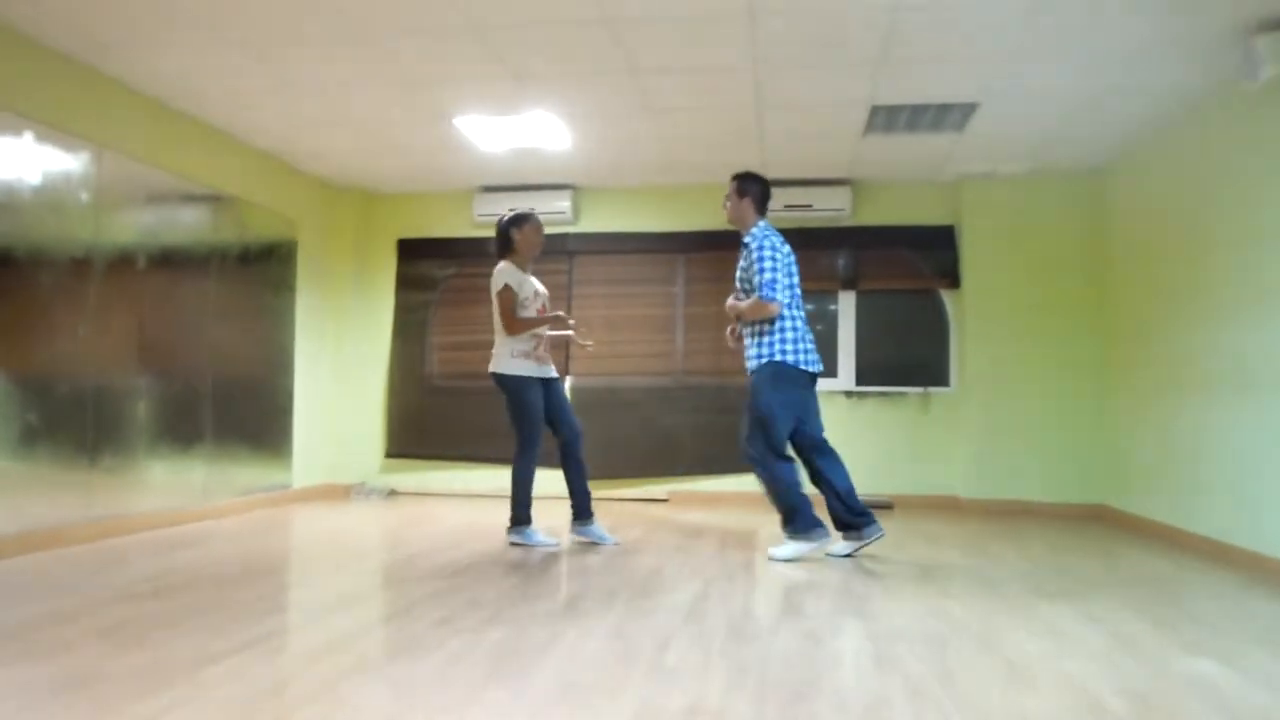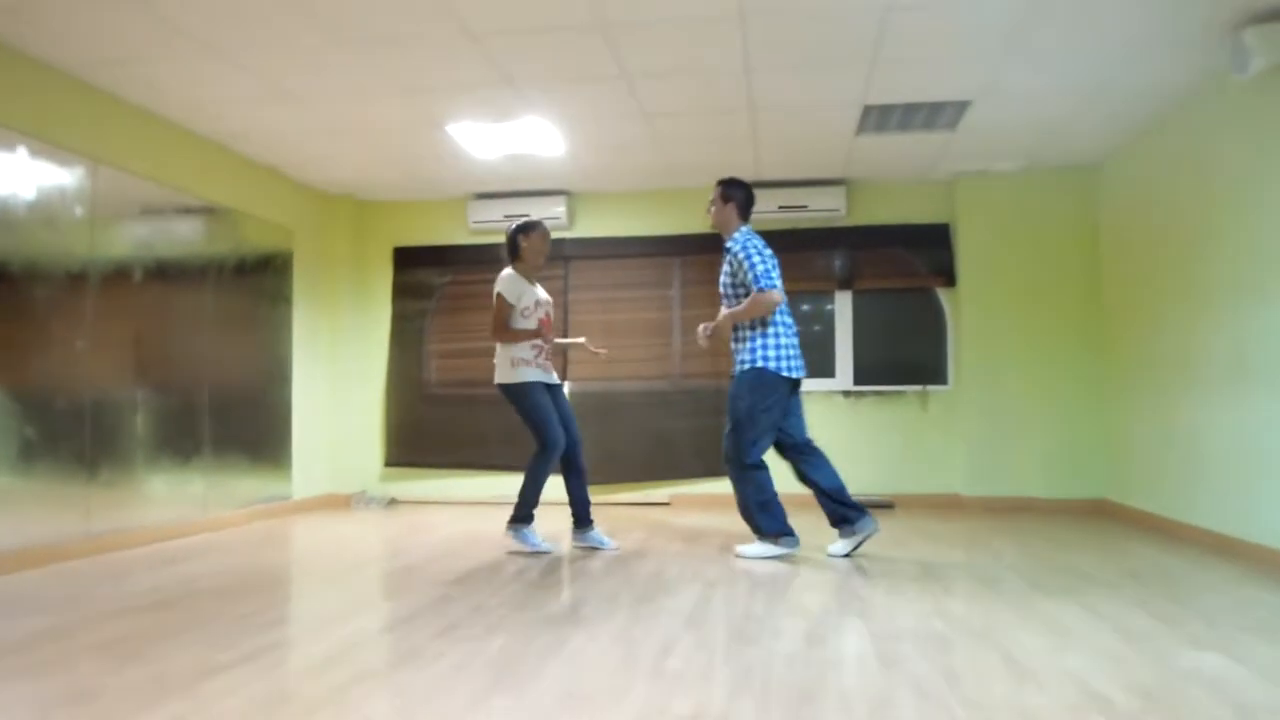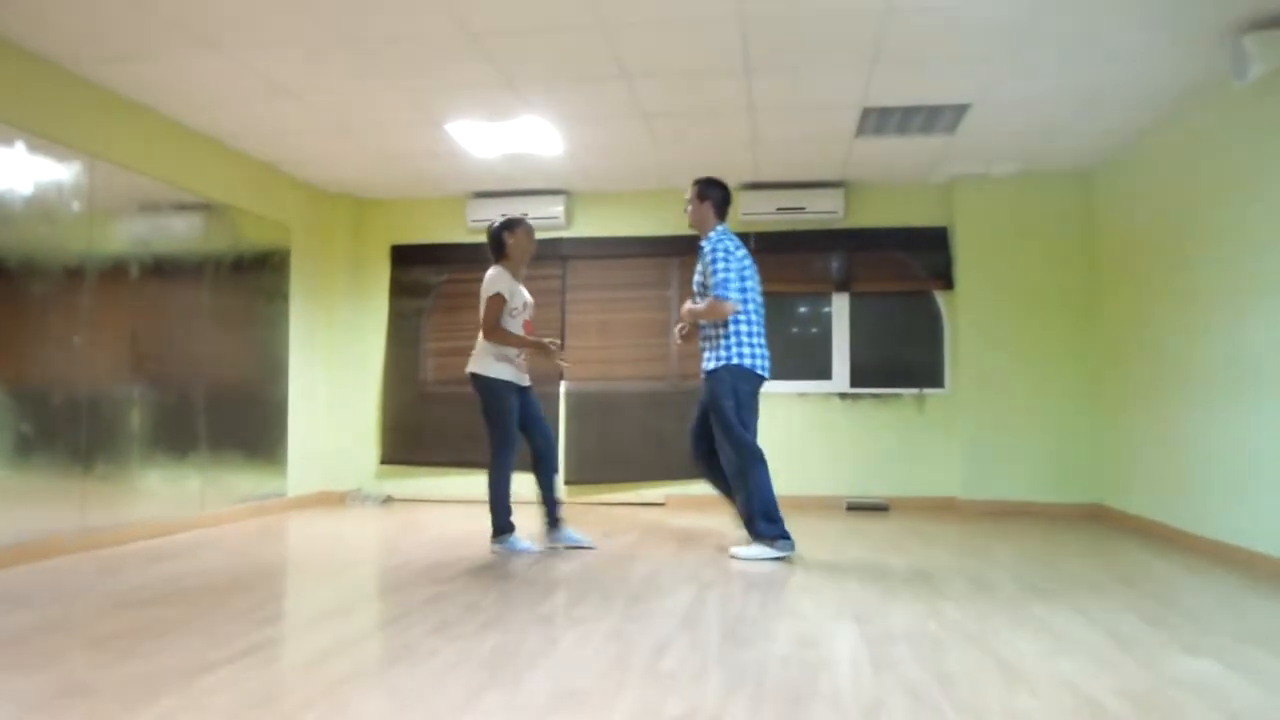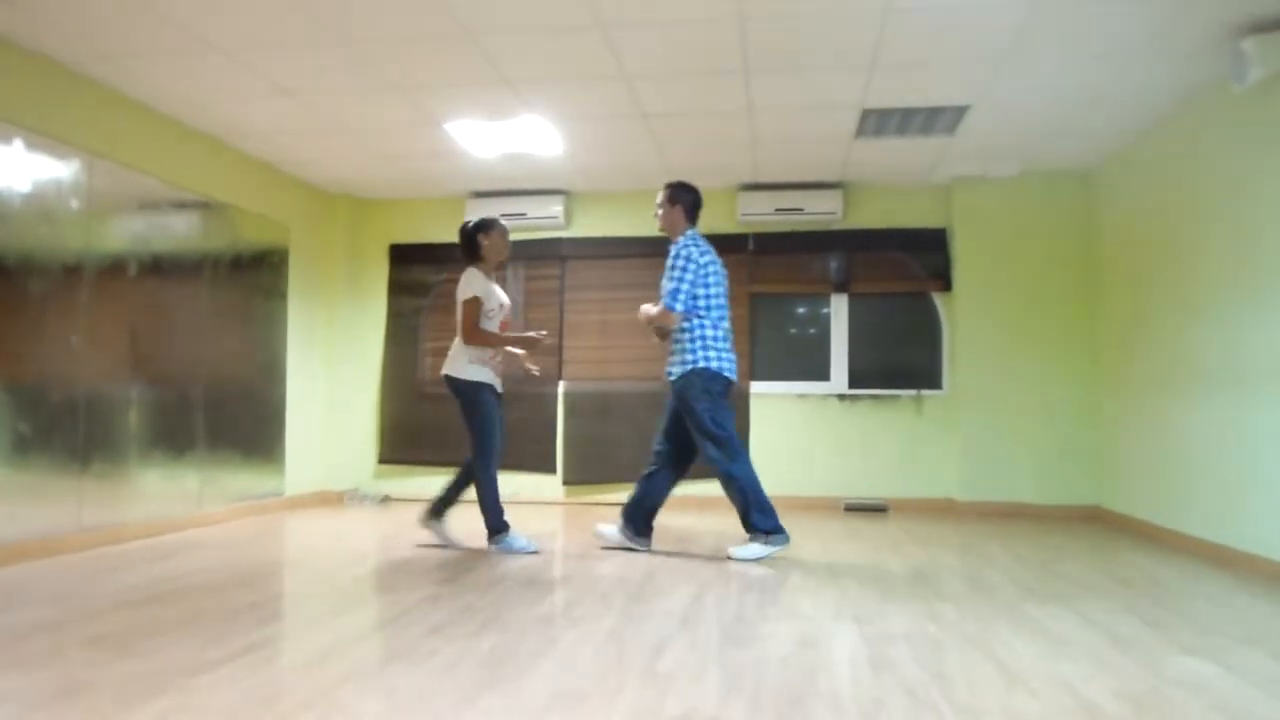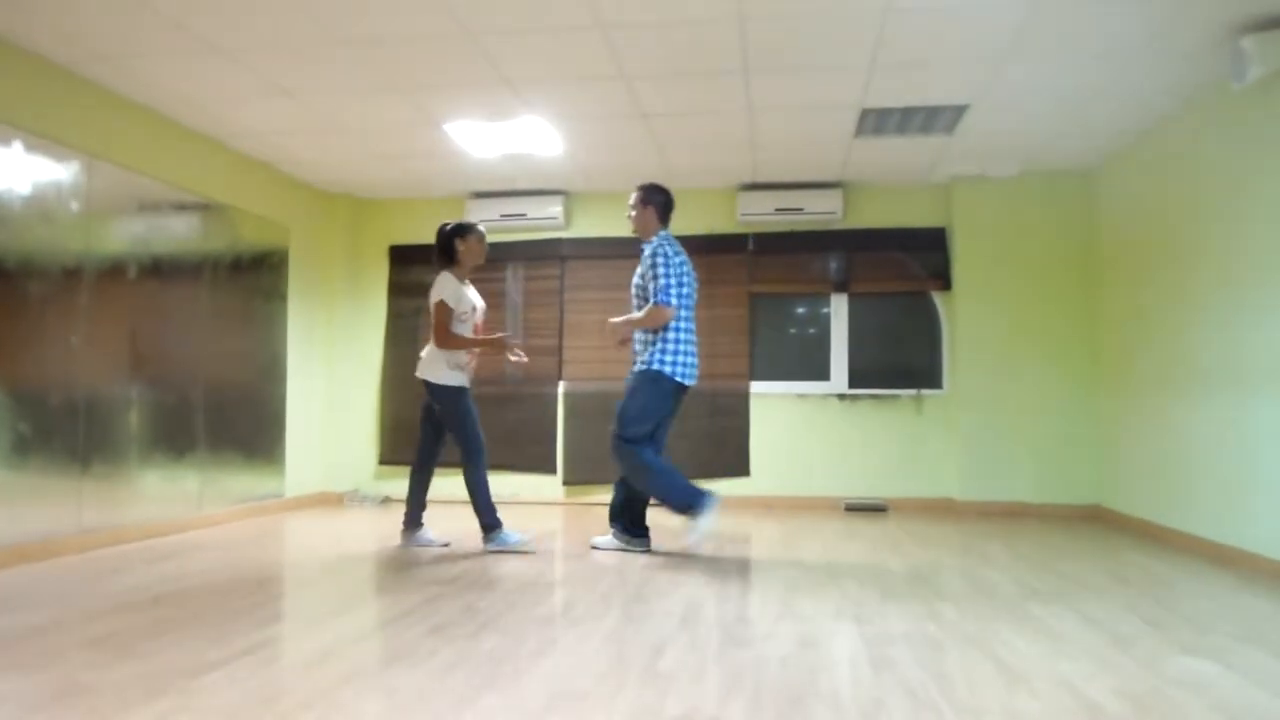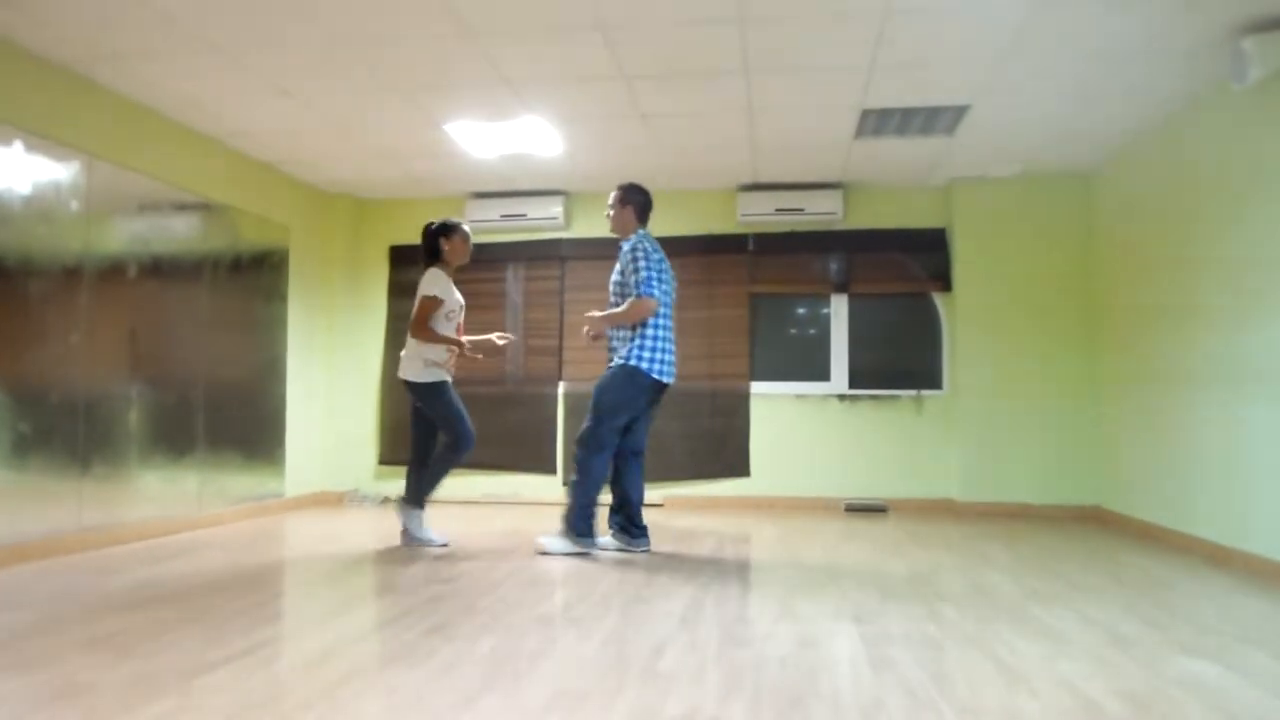
dt=0.2s
person 1, frame 1
left shoulder: (761, 243)
right shoulder: (763, 242)
left elbow: (768, 304)
left wrist: (734, 309)
right wrist: (742, 325)
left hip: (778, 359)
right hip: (793, 358)
left knee: (764, 447)
right knee: (811, 445)
left ankle: (805, 527)
right ankle: (859, 525)
person 1, frame 2
left shoulder: (744, 248)
right shoulder: (745, 248)
left elbow: (771, 297)
left wrist: (731, 315)
right wrist: (720, 326)
left hip: (761, 364)
right hip: (775, 363)
left knee: (741, 453)
right knee: (796, 447)
left ankle: (775, 534)
right ankle: (853, 519)
person 1, frame 3
left shoulder: (718, 246)
right shoulder: (727, 246)
left elbow: (723, 307)
left wrist: (692, 311)
right wrist: (696, 323)
left hip: (732, 363)
right hip: (729, 364)
left knee: (738, 450)
right knee: (705, 445)
left ankle: (772, 537)
right ankle: (762, 516)
person 1, frame 4
left shoulder: (684, 252)
right shoulder: (701, 252)
left elbow: (670, 316)
left wrist: (648, 314)
right wrist: (665, 326)
left hip: (699, 366)
right hip: (699, 367)
left knee: (722, 450)
right knee: (669, 450)
left ankle: (767, 532)
right ankle: (635, 528)
person 1, frame 5
left shoulder: (659, 251)
right shoulder: (669, 251)
left elbow: (666, 311)
left wrist: (625, 324)
right wrist: (634, 332)
left hip: (660, 367)
right hip: (672, 367)
left knee: (628, 443)
right knee: (638, 444)
left ankle: (696, 502)
right ankle: (628, 530)
person 1, frame 6
left shoulder: (637, 249)
right shoulder: (651, 251)
left elbow: (646, 304)
left wrist: (602, 317)
right wrist: (607, 326)
left hip: (636, 364)
right hip: (653, 366)
left knee: (593, 444)
right knee: (626, 448)
left ankle: (578, 532)
right ankle: (630, 531)
person 2, frame 1
left shoulder: (529, 277)
right shoulder: (506, 271)
right elbow: (510, 325)
left wrist: (562, 333)
right wrist: (549, 318)
left hip: (541, 369)
right hip: (514, 369)
left knee: (572, 436)
right knee: (531, 442)
left ankle: (583, 520)
right ankle: (520, 525)
person 2, frame 2
left shoulder: (535, 286)
right shoulder: (509, 280)
right elbow: (499, 332)
left wrist: (571, 343)
right wrist: (534, 334)
left hip: (544, 376)
right hip: (518, 377)
left knee: (572, 446)
right knee: (554, 442)
left ankle: (583, 527)
right ankle: (520, 523)
person 2, frame 3
left shoulder: (514, 280)
right shoulder: (499, 277)
right elbow: (491, 331)
left wrist: (539, 347)
right wrist: (536, 343)
left hip: (515, 376)
right hip: (494, 374)
left knee: (545, 443)
right knee: (505, 448)
left ankle: (555, 526)
right ankle: (503, 533)
person 2, frame 4
left shoulder: (491, 283)
right shoulder: (474, 279)
right elbow: (471, 335)
left wrist: (515, 351)
right wrist: (518, 339)
left hip: (485, 377)
right hip: (469, 375)
left knee: (486, 451)
right knee: (488, 451)
left ankle: (436, 513)
right ankle: (499, 534)
person 2, frame 5
left shoulder: (467, 287)
right shoulder: (447, 283)
right elbow: (442, 338)
left wrist: (501, 348)
right wrist: (488, 342)
left hip: (450, 378)
right hip: (444, 377)
left knee: (429, 450)
right knee: (474, 449)
left ankle: (412, 526)
right ankle: (492, 531)
person 2, frame 6
left shoulder: (446, 282)
right shoulder: (436, 279)
right elbow: (417, 329)
left wrist: (487, 339)
right wrist: (454, 343)
left hip: (433, 375)
right hip: (425, 374)
left knee: (424, 451)
right knee: (463, 437)
left ankle: (413, 528)
right ankle: (411, 505)
